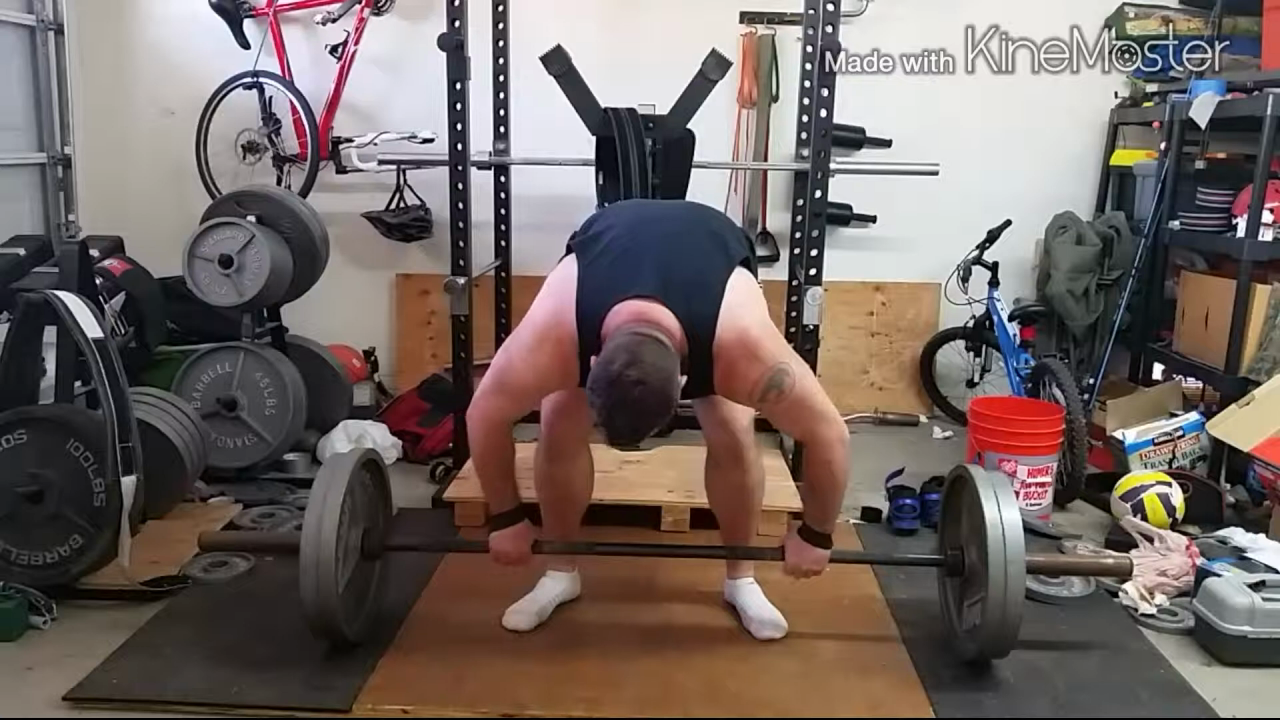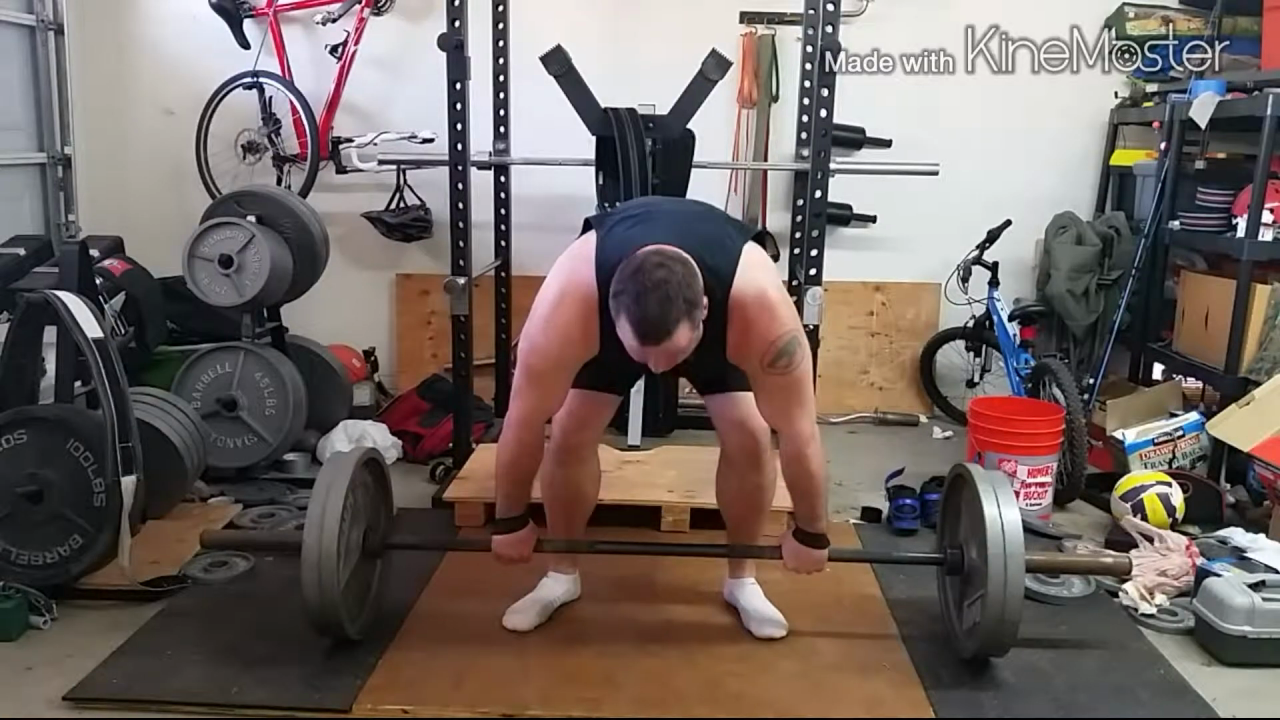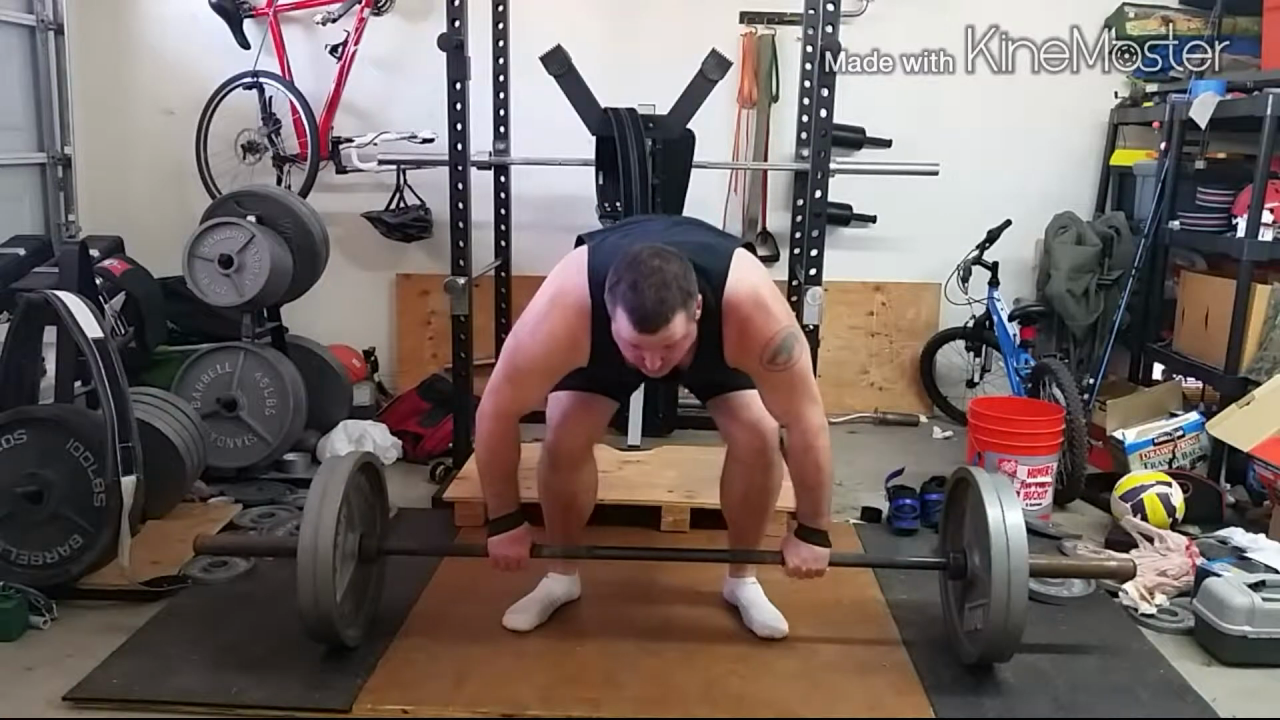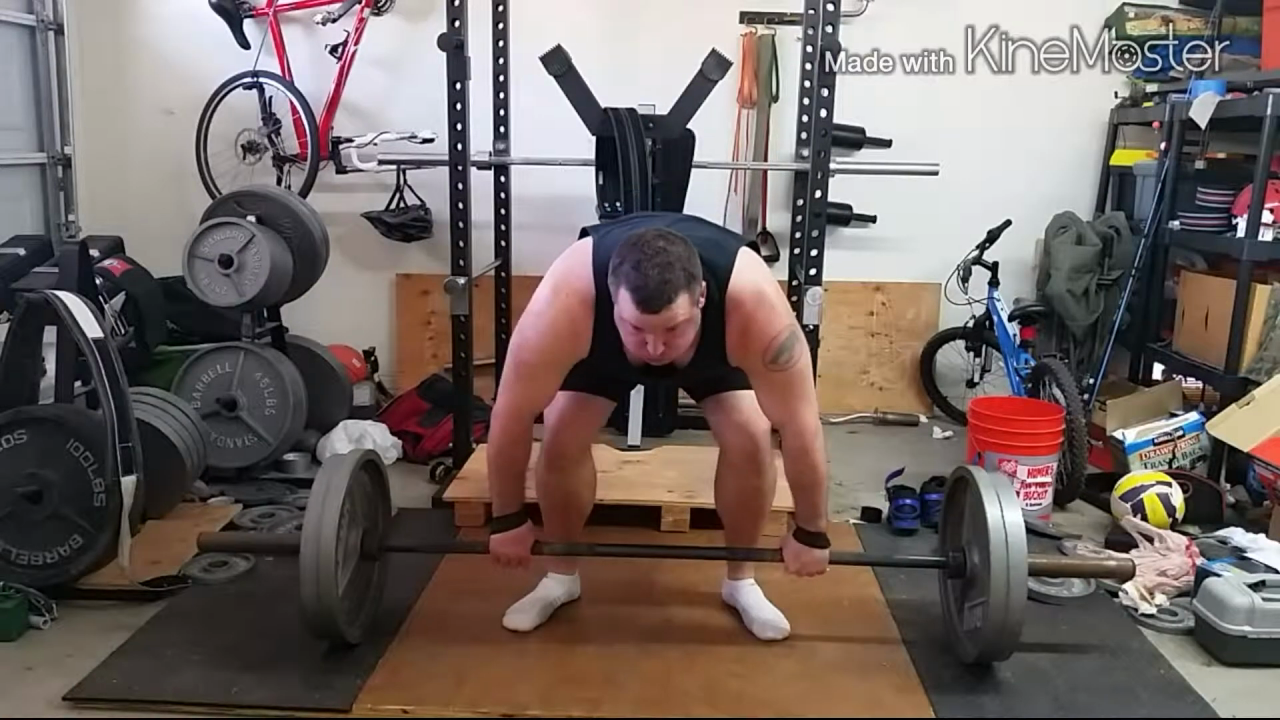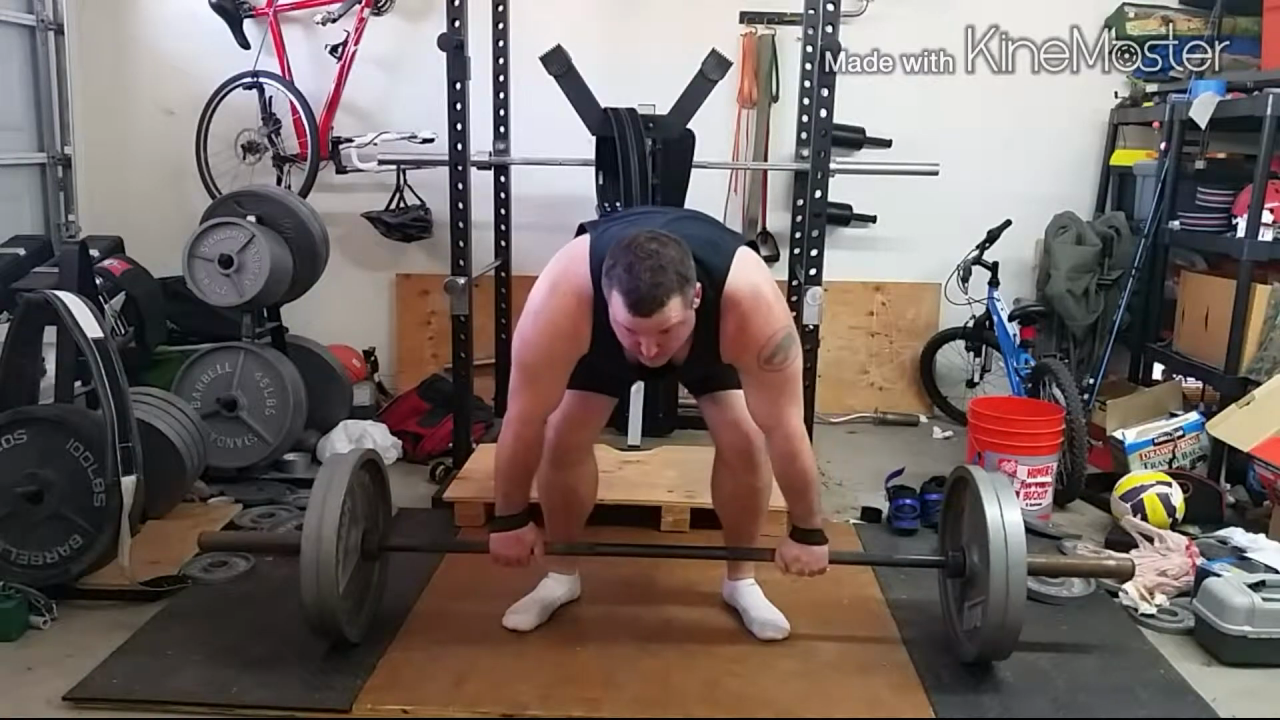
dt=1s
person 1, frame 1
left shoulder: (743, 348)
right shoulder: (551, 340)
left elbow: (829, 434)
right elbow: (484, 416)
left wrist: (815, 536)
right wrist: (506, 518)
left knee: (734, 437)
right knee: (558, 429)
left ankle: (740, 577)
right ankle: (560, 571)
person 1, frame 2
left shoulder: (758, 306)
right shoulder: (568, 304)
left elbow: (797, 429)
right elbow: (526, 419)
left wrist: (810, 533)
right wrist: (510, 521)
left knee: (749, 438)
right knee: (569, 434)
left ankle: (741, 577)
right ankle: (562, 573)
person 1, frame 3
left shoulder: (751, 309)
right shoulder: (563, 313)
left elbow: (806, 422)
right elbow: (496, 412)
left wrist: (812, 532)
right wrist: (504, 522)
left knee: (757, 439)
right knee: (565, 441)
left ankle: (741, 577)
right ankle: (562, 574)
person 1, frame 4
left shoulder: (754, 306)
right shoulder: (567, 302)
left elbow: (800, 426)
right elbow: (512, 412)
left wrist: (810, 532)
right wrist: (508, 519)
left knee: (751, 440)
right knee: (561, 438)
left ankle: (740, 579)
right ankle: (561, 574)
person 1, frame 5
left shoulder: (750, 303)
right shoulder: (562, 300)
left elbow: (783, 428)
right elbow: (526, 417)
left wrist: (806, 531)
right wrist: (510, 519)
left knee: (744, 438)
right knee: (564, 436)
left ankle: (740, 578)
right ankle: (561, 574)
